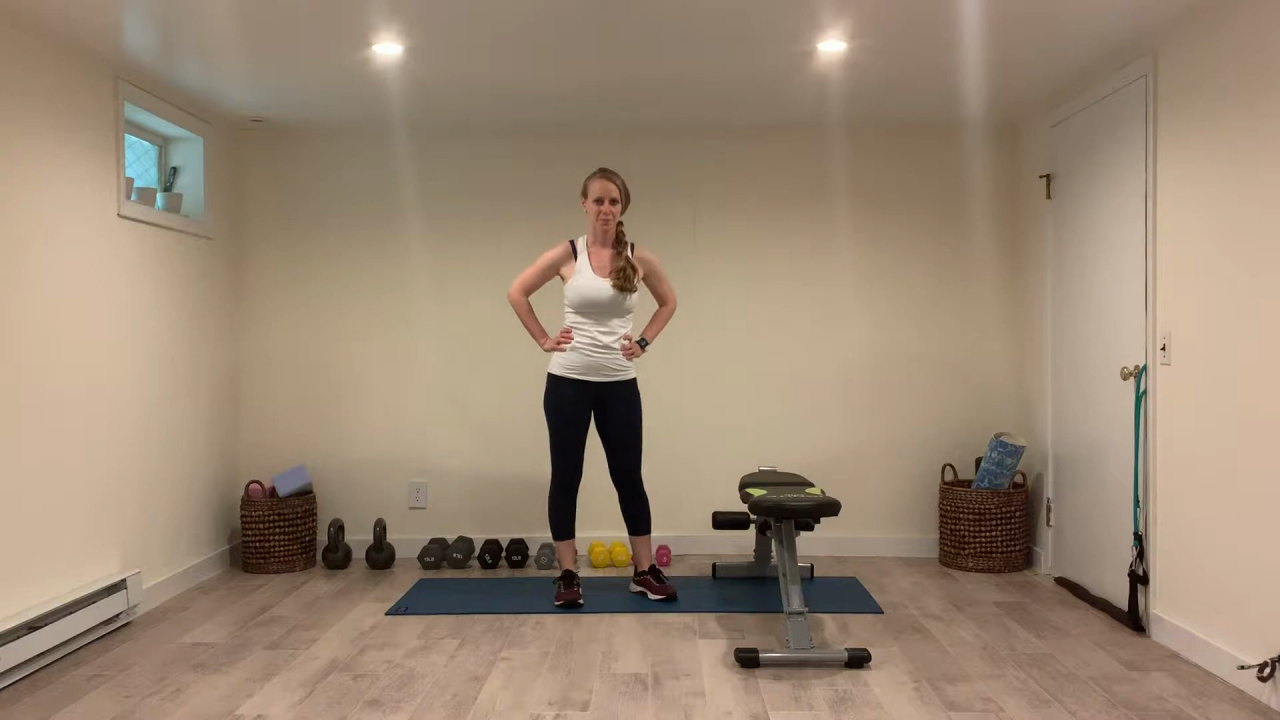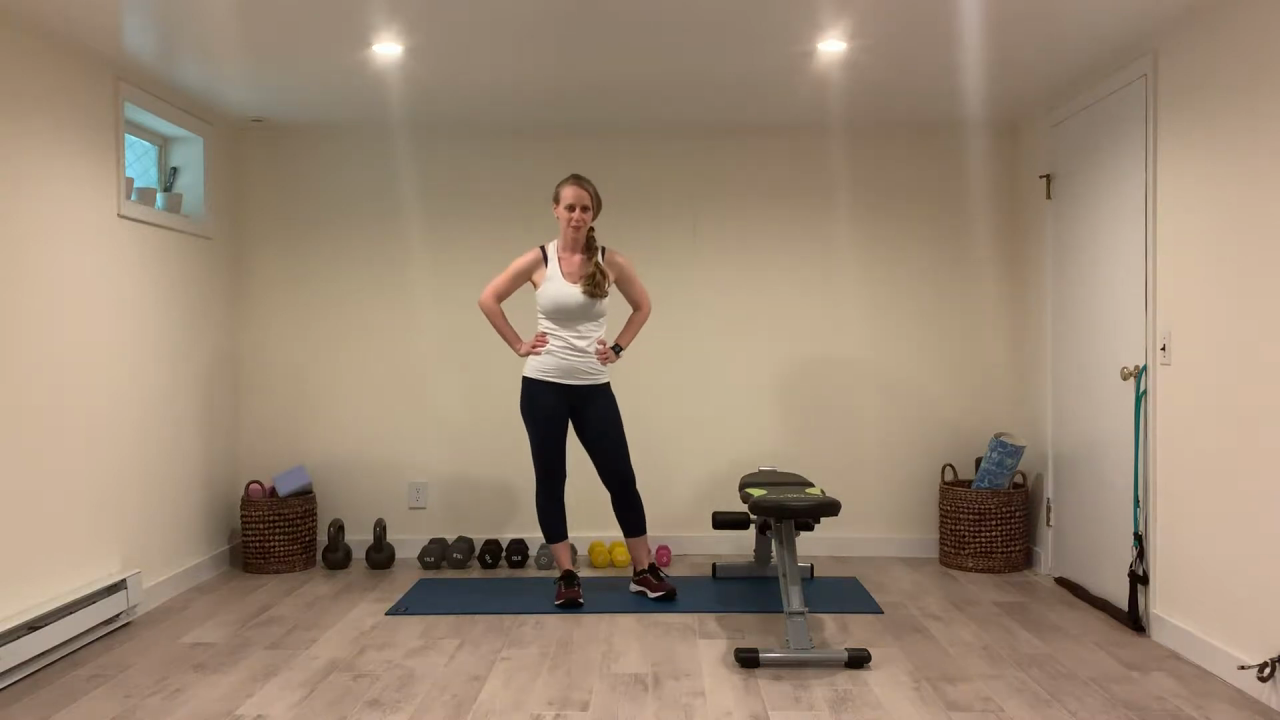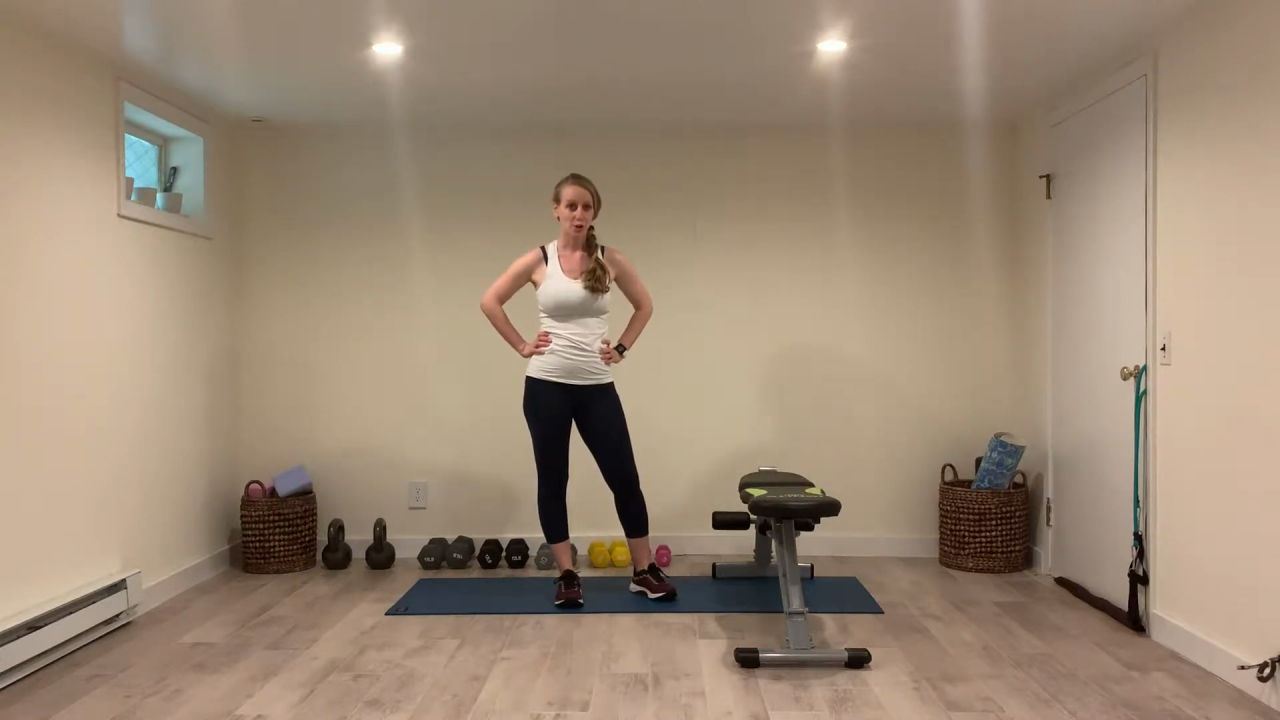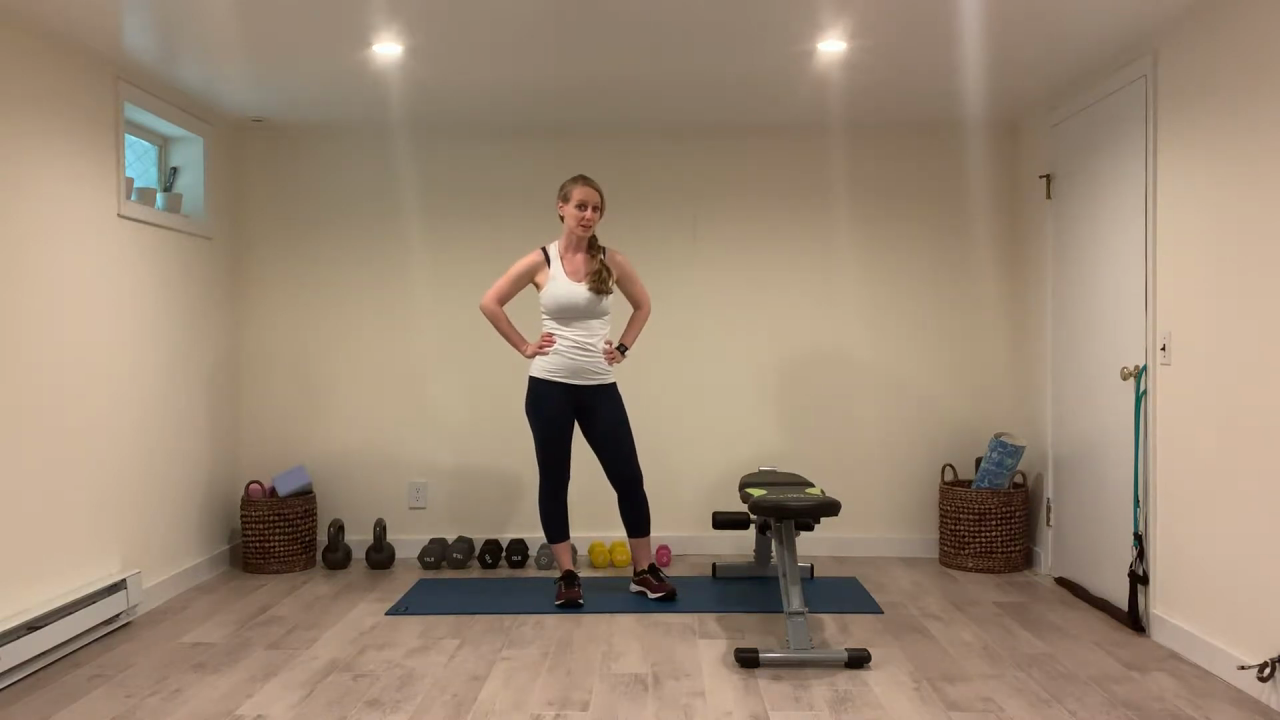
dt=1s
person 1, frame 1
left shoulder: (639, 258)
right shoulder: (566, 254)
left elbow: (668, 302)
right elbow: (517, 292)
left wrist: (644, 342)
right wrist: (543, 340)
left hip: (619, 385)
right hip: (568, 381)
left knee: (628, 477)
right knee: (565, 477)
left ankle: (644, 572)
right ankle: (567, 575)
person 1, frame 2
left shoulder: (611, 262)
right shoulder: (537, 260)
left elbow: (642, 306)
right elbow: (488, 299)
left wrist: (618, 348)
right wrist: (519, 346)
left hip: (593, 388)
right hip: (543, 386)
left knee: (621, 477)
right knee: (550, 480)
left ankle: (643, 571)
right ankle: (566, 576)
person 1, frame 3
left shoulder: (611, 260)
right shoulder: (538, 260)
left elbow: (644, 305)
right elbow: (490, 302)
left wrist: (622, 349)
right wrist: (522, 346)
left hip: (597, 388)
right hip: (547, 386)
left knee: (624, 477)
right knee: (552, 480)
left ankle: (644, 572)
right ankle: (566, 576)
person 1, frame 4
left shoulder: (612, 261)
right shoulder: (540, 261)
left elbow: (643, 304)
right elbow: (490, 303)
left wrist: (623, 348)
right wrist: (525, 347)
left hip: (599, 388)
right hip: (550, 386)
left knee: (629, 477)
right knee: (554, 480)
left ankle: (644, 572)
right ankle: (567, 576)
